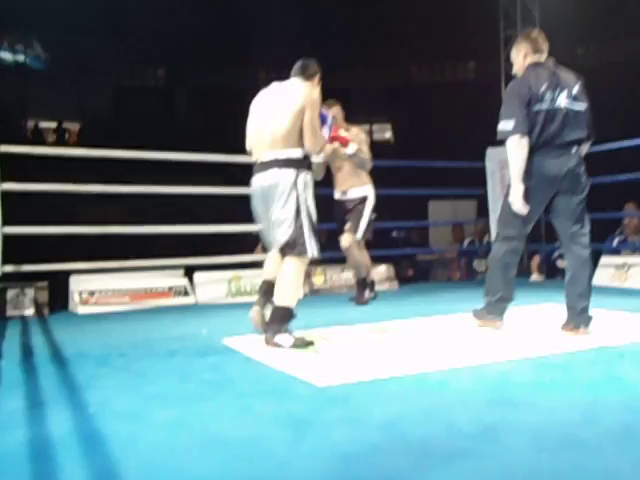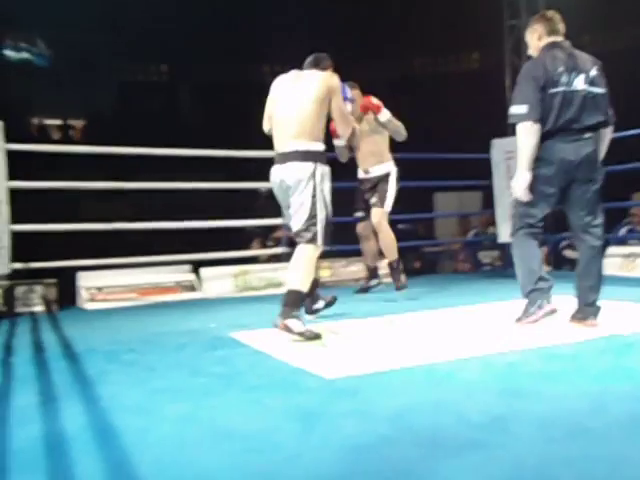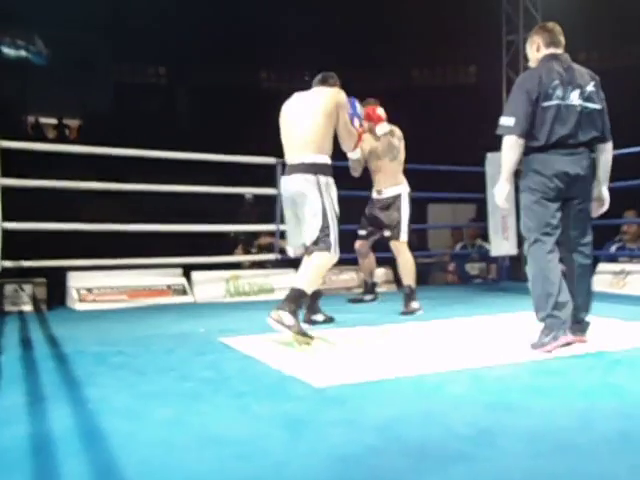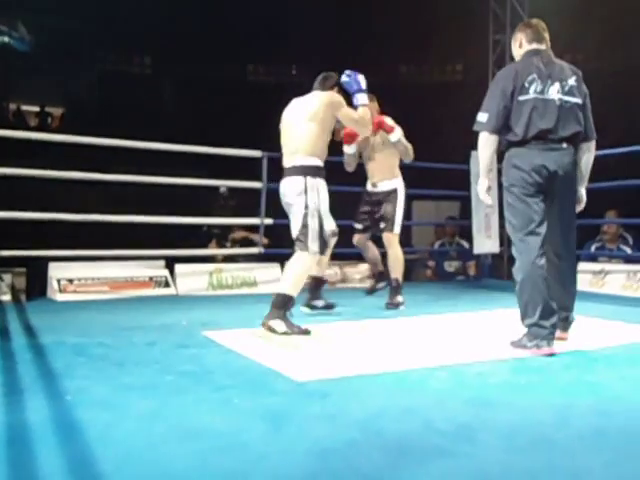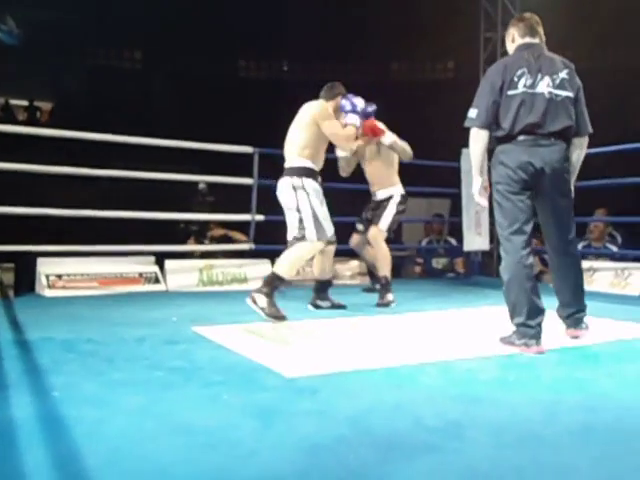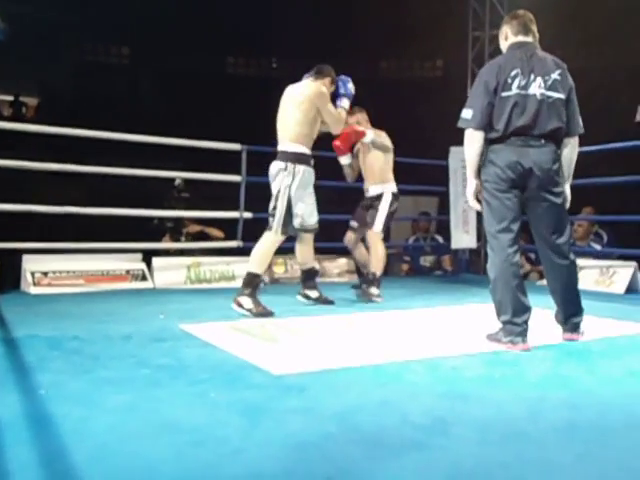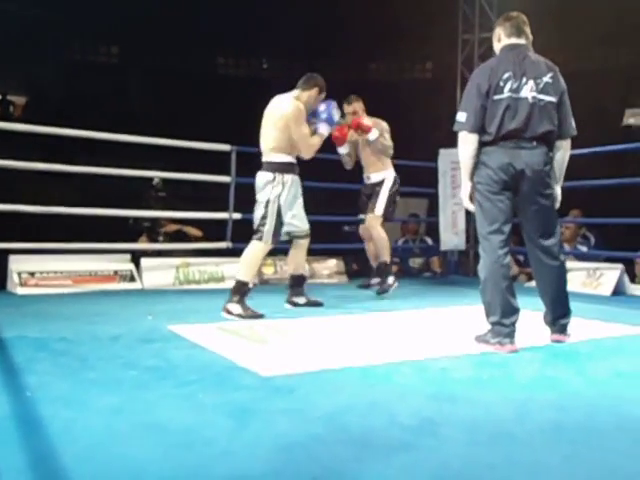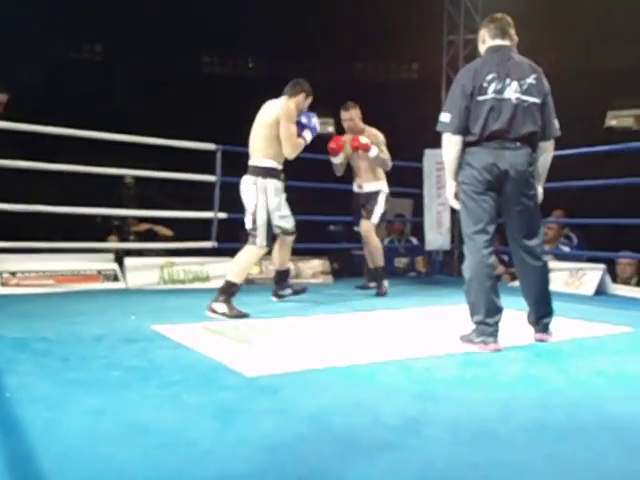
dt=0.2s
person 1, frame 1
left shoulder: (522, 84)
right shoulder: (574, 82)
left elbow: (517, 138)
right elbow: (586, 137)
left wrist: (517, 183)
left hip: (538, 167)
right hip: (572, 166)
left knee: (510, 238)
right knee: (576, 241)
left ankle: (494, 309)
right ankle: (578, 318)
person 1, frame 2
left shoulder: (536, 67)
right shoulder: (592, 64)
left elbow: (529, 123)
right elbow: (607, 125)
left wrist: (523, 169)
right wrist: (594, 161)
left hip: (551, 153)
right hip: (587, 151)
left knee: (525, 225)
right knee: (589, 229)
left ankle: (537, 297)
right ankle: (588, 308)
person 1, frame 3
left shoulder: (531, 79)
right shoulder: (590, 80)
left elbow: (515, 135)
right elbow: (605, 142)
left wrist: (505, 179)
right wrist: (601, 185)
left hip: (543, 166)
right hip: (581, 166)
left knee: (541, 245)
right knee: (579, 247)
left ankle: (557, 325)
right ankle: (577, 324)
person 1, frame 4
left shoulder: (511, 74)
right shoulder: (573, 76)
left elbow: (489, 131)
right elbow: (588, 139)
left wrist: (484, 175)
right wrist: (581, 183)
left hip: (525, 160)
right hip: (564, 160)
left knee: (529, 245)
right knee: (563, 244)
left ankle: (539, 333)
right ankle: (563, 321)
person 1, frame 5
left shoulder: (502, 69)
right shoulder: (566, 70)
left elbow: (479, 127)
right elbow: (581, 135)
left wrist: (477, 174)
right wrist: (570, 176)
left hip: (513, 156)
right hip: (555, 156)
left knee: (515, 244)
right knee: (564, 240)
left ankle: (527, 332)
right ankle: (574, 319)
person 1, frame 6
left shoulder: (495, 68)
right shoulder: (558, 70)
left elbow: (475, 129)
right elbow: (572, 135)
left wrist: (471, 176)
right wrist: (566, 180)
left hip: (503, 158)
right hip: (545, 159)
left knee: (503, 243)
right knee: (556, 242)
left ankle: (513, 330)
right ankle: (571, 322)
person 1, frame 7
left shoulder: (487, 71)
right shoulder: (551, 72)
left elbow: (468, 132)
right elbow: (564, 137)
left wrist: (466, 178)
right wrist: (556, 181)
left hip: (495, 160)
right hip: (537, 161)
left knee: (494, 245)
right knee: (546, 244)
left ankle: (502, 331)
right ankle: (559, 324)
person 1, frame 8
left shoulder: (472, 72)
right shoulder: (534, 74)
left elbow: (452, 133)
right elbow: (547, 138)
left wrist: (451, 178)
right wrist: (538, 180)
left hip: (480, 160)
right hip: (521, 161)
left knee: (479, 245)
right knee: (529, 244)
left ankle: (486, 330)
right ankle: (542, 323)
person 2, frame 1
left shoulder: (264, 93)
right shoulder: (309, 91)
left elbow: (250, 145)
right elbow: (313, 145)
right wrist: (321, 129)
left hip: (261, 176)
right hip: (290, 174)
left knee: (280, 246)
right knee: (299, 252)
left ankle: (264, 304)
right ankle: (278, 328)
person 2, frame 2
left shoulder: (280, 82)
right shoulder: (329, 79)
left elbow: (267, 126)
right elbow: (344, 128)
right wrist: (343, 103)
left hip: (280, 167)
right hip: (309, 165)
left knee: (307, 237)
right knee: (310, 241)
left ankle: (311, 295)
right ankle: (289, 313)
person 2, frame 3
left shoulder: (290, 101)
right shoulder: (336, 97)
right elbow: (350, 144)
right wrist: (355, 119)
left hip: (290, 178)
right hip: (315, 178)
left knee: (312, 248)
right knee: (326, 251)
left ankle: (312, 309)
right ankle: (288, 308)
person 2, frame 4
left shoulder: (293, 104)
right shoulder: (330, 98)
right elbow: (364, 129)
right wrist: (361, 94)
left hip: (294, 179)
right hip: (306, 180)
left knee: (329, 233)
right knee: (311, 248)
left ankle: (314, 295)
right ankle: (277, 315)
person 2, frame 5
left shoulder: (312, 111)
right shoulder: (322, 109)
right elbow: (344, 143)
right wrist: (353, 116)
left hip: (307, 182)
right hip: (299, 181)
left knee: (328, 241)
right knee: (313, 241)
left ankle: (321, 297)
right ankle: (264, 291)
person 2, frame 6
left shoulder: (294, 89)
right shoulder: (316, 90)
right elbow: (336, 127)
right wrist: (344, 99)
left hip: (298, 167)
right hip: (292, 166)
left knee: (307, 229)
right knee: (276, 231)
left ankle: (309, 287)
right ankle: (246, 294)
person 2, frame 7
left shoulder: (280, 101)
right shoulder: (295, 106)
right elbow: (306, 151)
left wrist: (315, 124)
right wrist: (325, 126)
left hip: (283, 177)
right hip: (279, 176)
left knee: (301, 235)
right knee: (264, 239)
left ankle: (297, 294)
right ankle: (234, 300)
person 2, frame 8
left shoulder: (271, 106)
right shoulder: (286, 108)
right elbow: (291, 151)
left wrist: (297, 129)
right wrist: (308, 133)
left hip: (267, 181)
right hip: (263, 181)
left knee: (287, 233)
right knee: (258, 244)
left ankle: (282, 285)
right ankle: (220, 300)
person 3, frame 1
left shoulder: (357, 134)
right shoulder: (324, 140)
left elbow: (367, 164)
left wrist: (347, 144)
left hip: (362, 196)
right hip: (341, 199)
left knee: (348, 243)
right knee: (354, 246)
left ankle: (364, 286)
right ankle: (368, 287)
person 3, frame 2
left shoulder: (376, 115)
left elbow: (401, 135)
right elbow: (343, 157)
left wrist: (380, 111)
right wrist: (337, 137)
left hip: (384, 174)
right hip: (364, 178)
left knee: (378, 219)
right knee: (363, 230)
left ankle: (397, 272)
right ankle: (373, 276)
person 3, frame 3
left shoulder: (392, 132)
right shoulder: (365, 140)
left elbow: (394, 154)
right elbow: (356, 172)
left wrist: (381, 123)
right wrist: (352, 148)
left hip: (397, 196)
right hip: (377, 198)
left knee: (399, 245)
right knee: (361, 246)
left ankle: (411, 300)
right ankle: (369, 290)
person 3, frame 4
left shoulder: (391, 129)
right shoulder: (359, 135)
left elbow: (409, 157)
right elbow: (349, 167)
left wrist: (391, 130)
right wrist: (348, 143)
left hip: (392, 190)
right hip: (371, 192)
left knee: (390, 239)
right knee: (359, 240)
left ankle: (396, 293)
right ankle: (380, 276)
person 3, frame 5
left shoulder: (385, 140)
right shoulder: (358, 146)
left elbow: (407, 155)
right elbow: (344, 172)
left wrist: (384, 133)
right wrist: (341, 148)
left hip: (393, 197)
right hip: (376, 200)
left knee: (375, 235)
right knee: (356, 242)
left ankle: (387, 291)
right ankle: (380, 278)
person 3, frame 6
left shoulder: (378, 135)
right shoulder: (357, 147)
left elbow: (387, 148)
right elbow: (350, 177)
left wrist: (364, 133)
right wrist: (343, 155)
left hip: (385, 193)
right hip: (369, 196)
left knee: (373, 236)
right knee: (350, 240)
left ankle: (374, 287)
right ankle: (368, 277)
person 3, frame 7
left shoulder: (379, 125)
right shoulder: (351, 132)
left elbow: (388, 151)
right elbow: (348, 164)
left wrist: (369, 130)
right wrist: (340, 144)
left hip: (385, 180)
right hip: (368, 183)
left knee: (373, 224)
right knee: (364, 231)
left ankle: (388, 275)
right ankle: (377, 274)
person 3, frame 8
left shoulder: (375, 135)
right shoulder: (344, 140)
left elbow: (387, 165)
right elbow: (339, 172)
left wrist: (370, 149)
right wrist: (334, 154)
left hip: (377, 190)
right hip: (359, 191)
left knee: (367, 230)
right knee: (364, 234)
left ankle: (381, 278)
right ankle: (374, 276)
